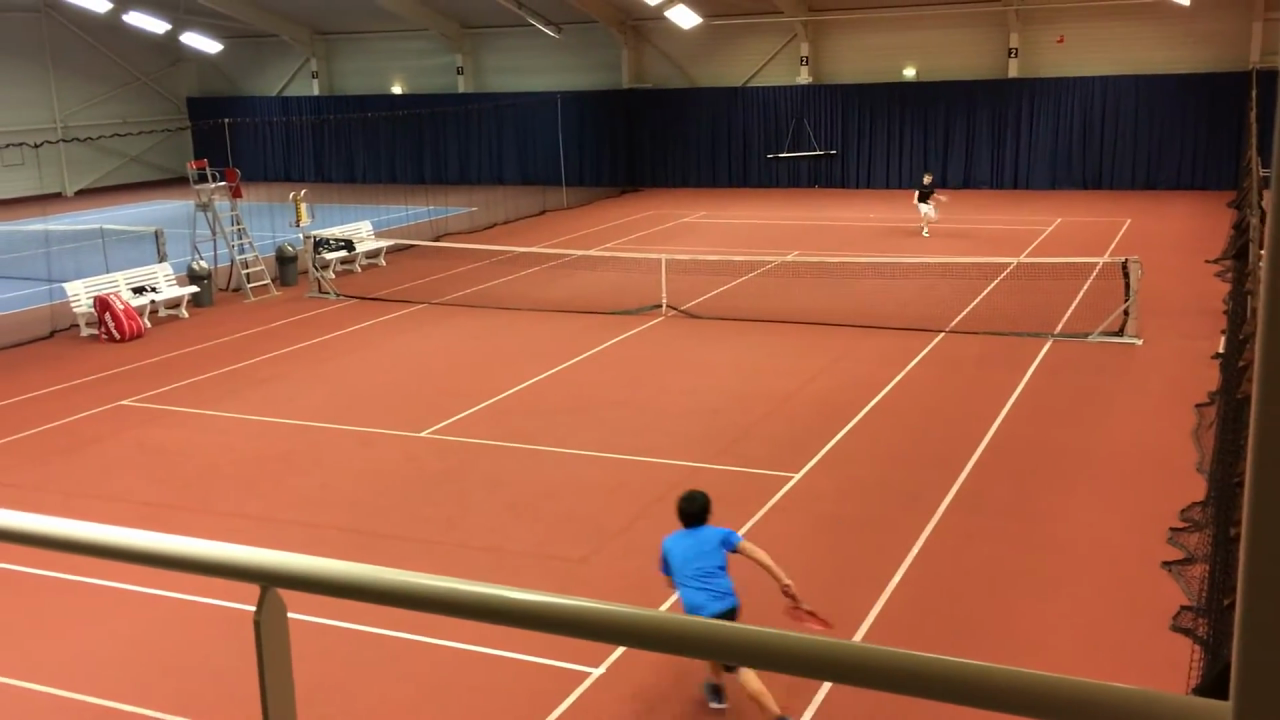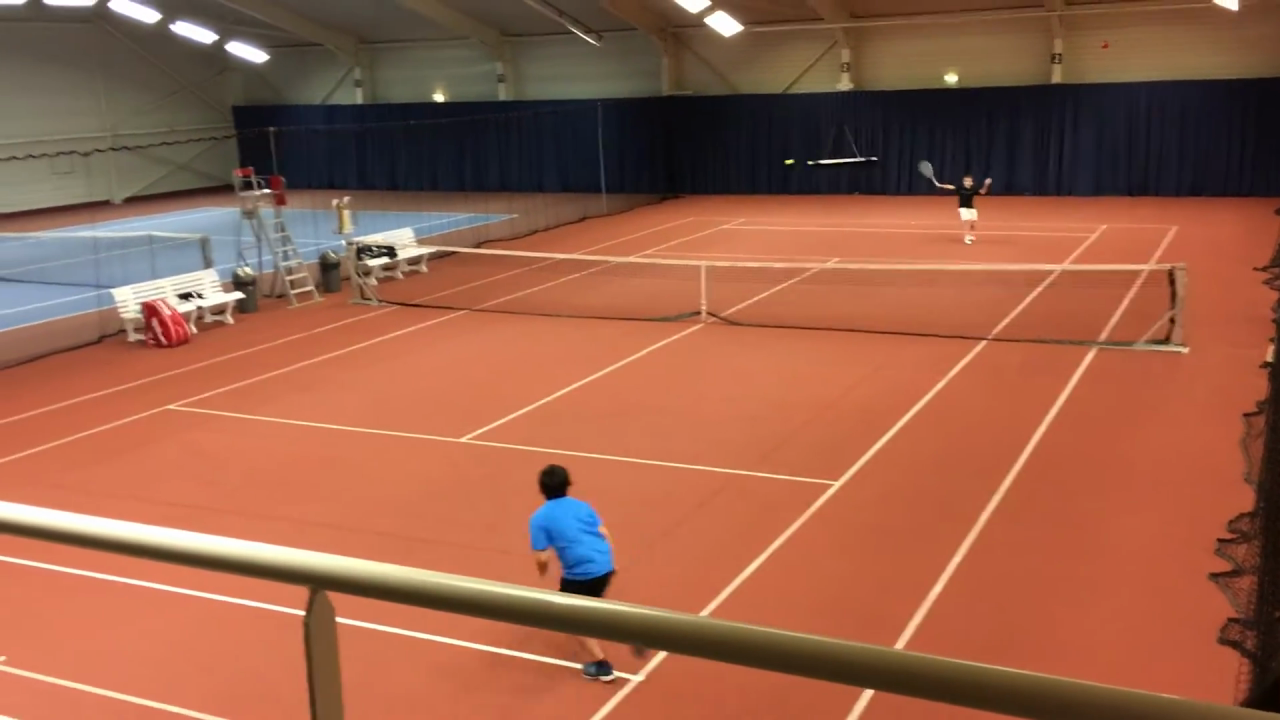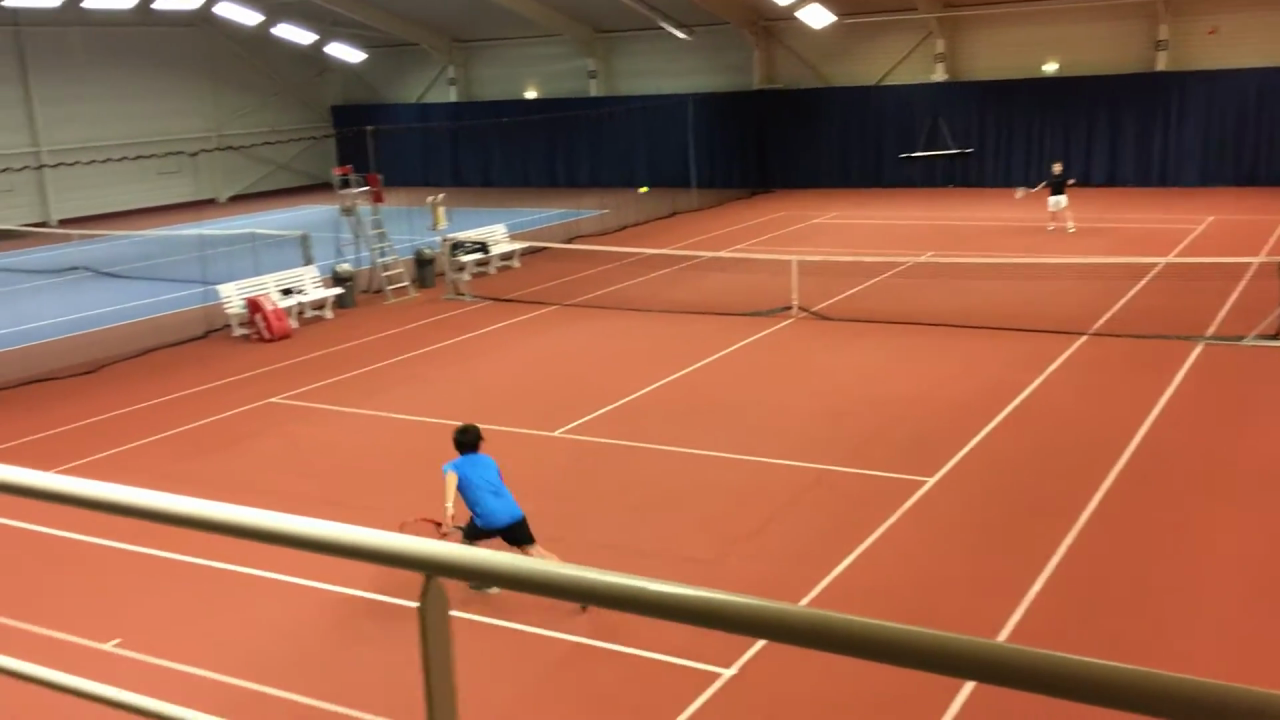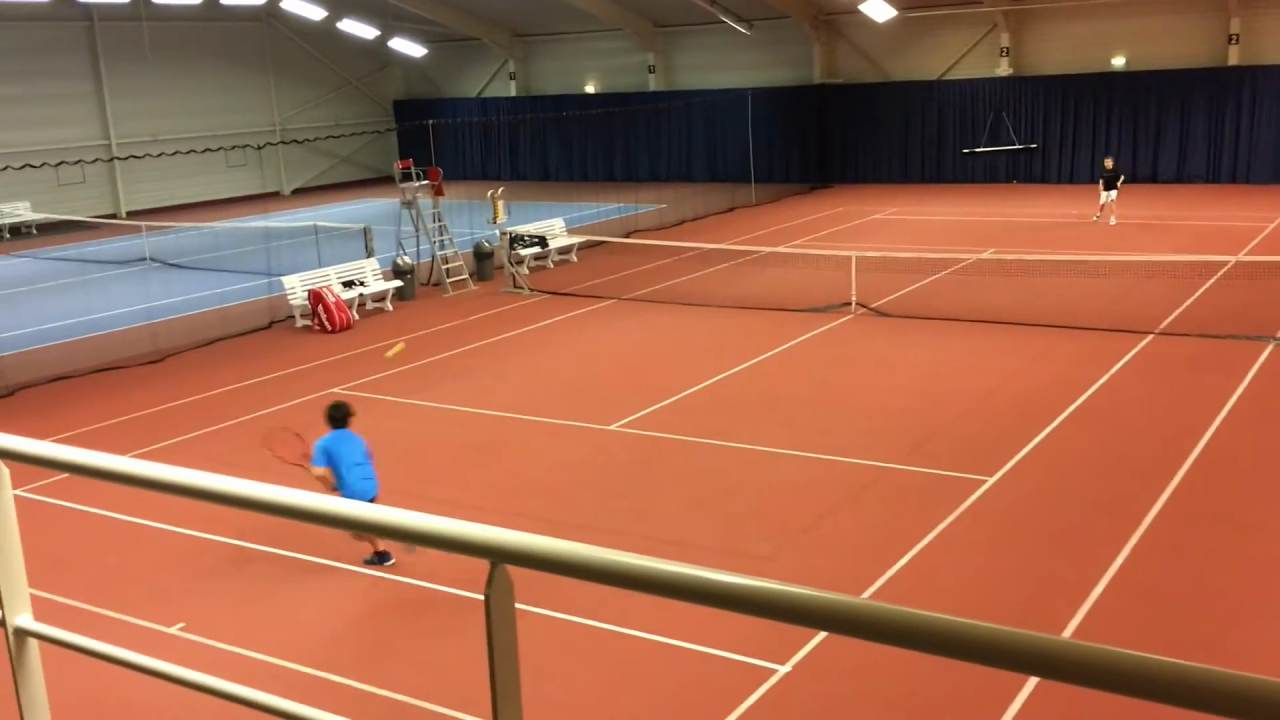
dt=0.4s
person 1, frame 1
left shoulder: (669, 544)
right shoulder: (719, 534)
left elbow: (671, 581)
right elbow: (752, 552)
right wrist: (782, 579)
left hip: (699, 612)
right hip: (726, 604)
left knee: (737, 668)
right ankle: (715, 689)
person 1, frame 2
left shoulder: (539, 518)
right shoulder: (580, 506)
left elbow: (543, 558)
right elbow: (604, 535)
left wrist: (542, 571)
left hip: (583, 574)
right hip: (605, 565)
left ankle: (602, 665)
person 1, frame 3
left shoulder: (452, 466)
right shoulder: (489, 462)
left elbow: (451, 479)
left wrist: (449, 506)
left hip: (489, 520)
right hip: (513, 513)
left knee: (467, 540)
right knee: (533, 551)
person 1, frame 4
left shoulder: (322, 444)
right shoulder: (358, 439)
left elbow: (319, 472)
left wrist: (332, 486)
left hip: (353, 495)
right hip: (369, 488)
left knee: (359, 531)
right ankle: (381, 554)
